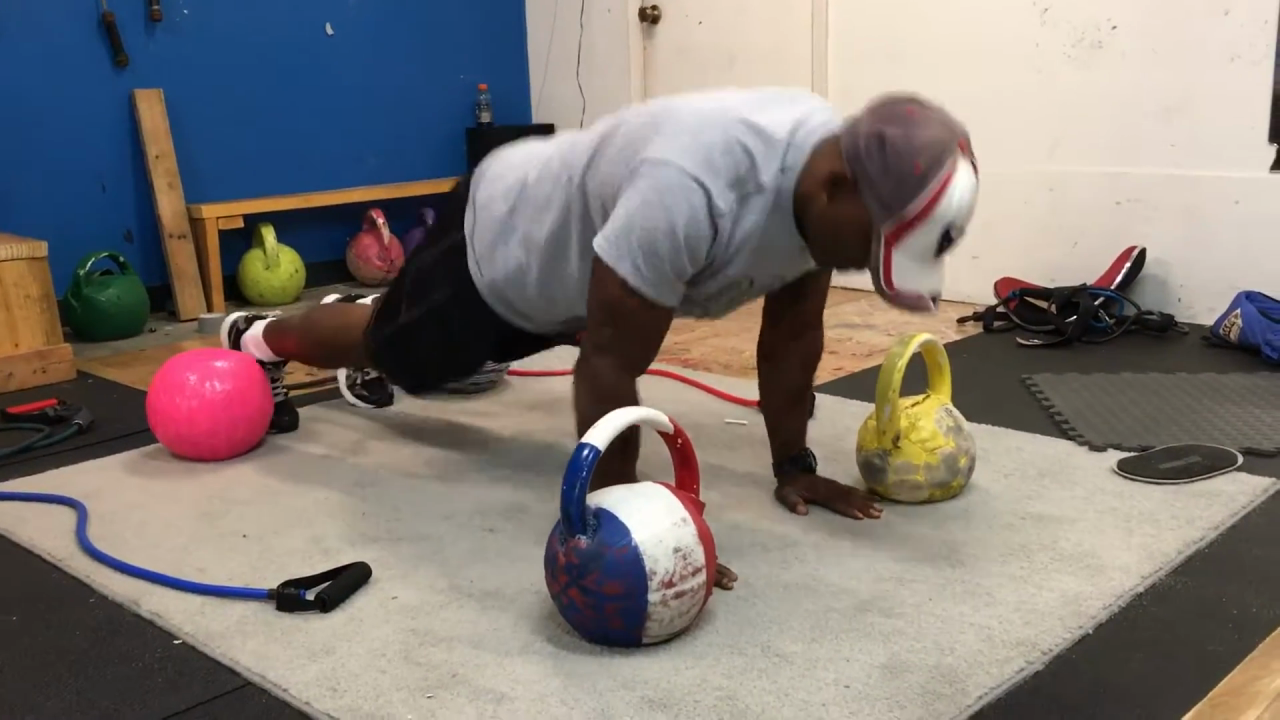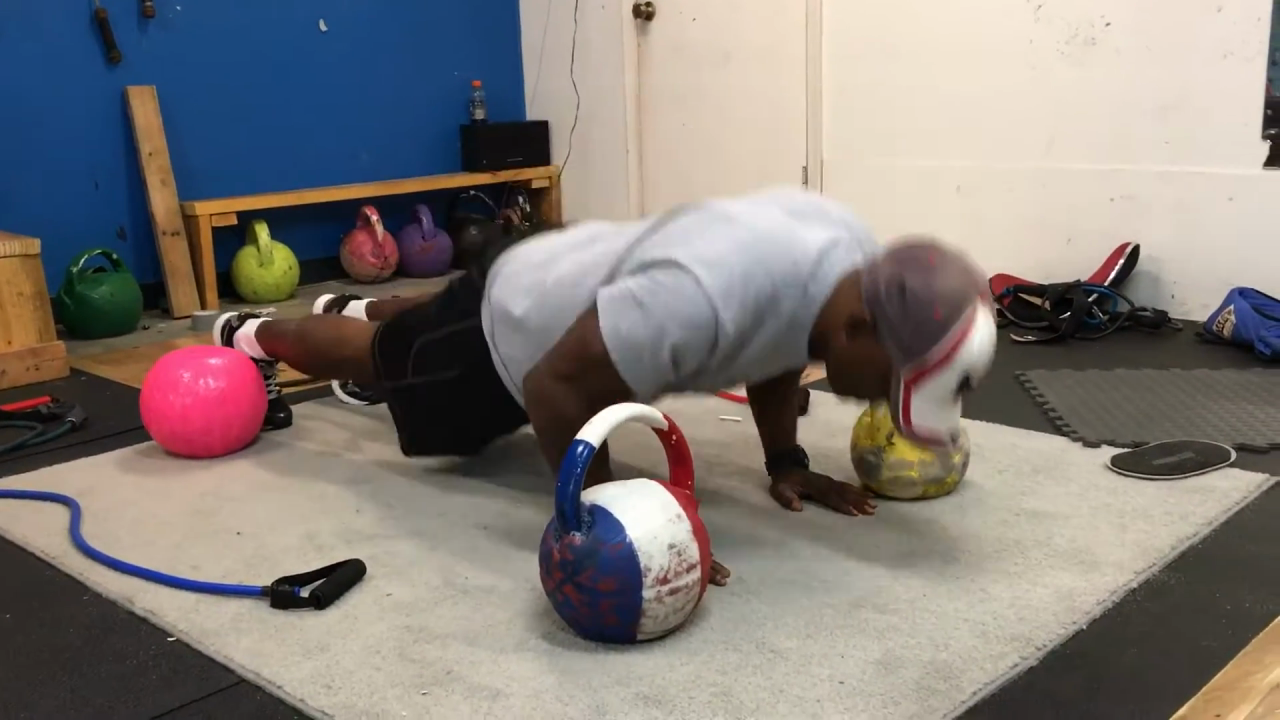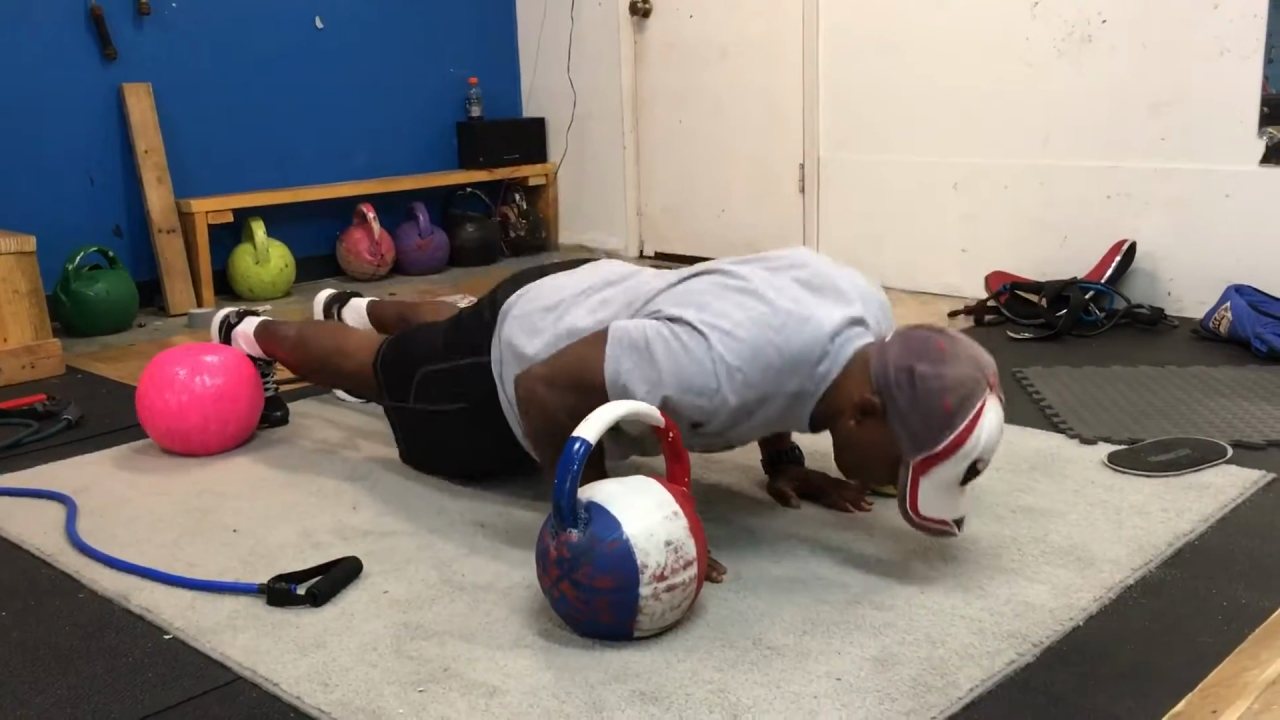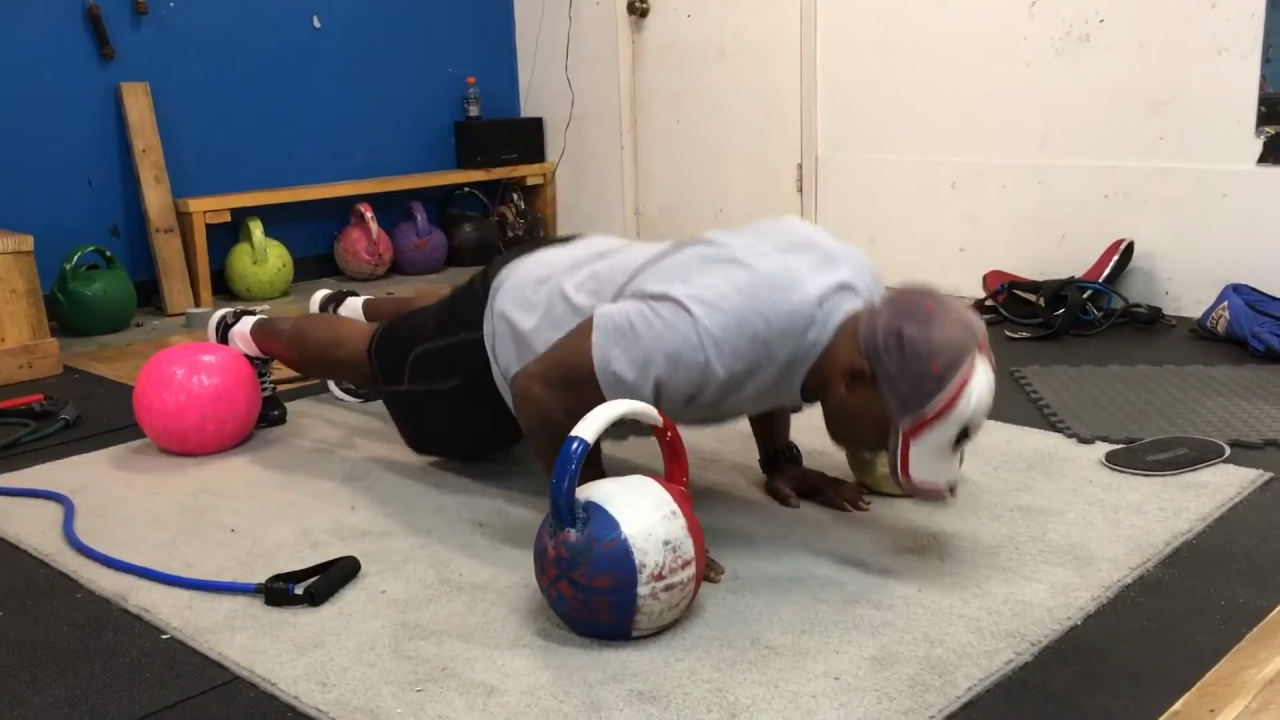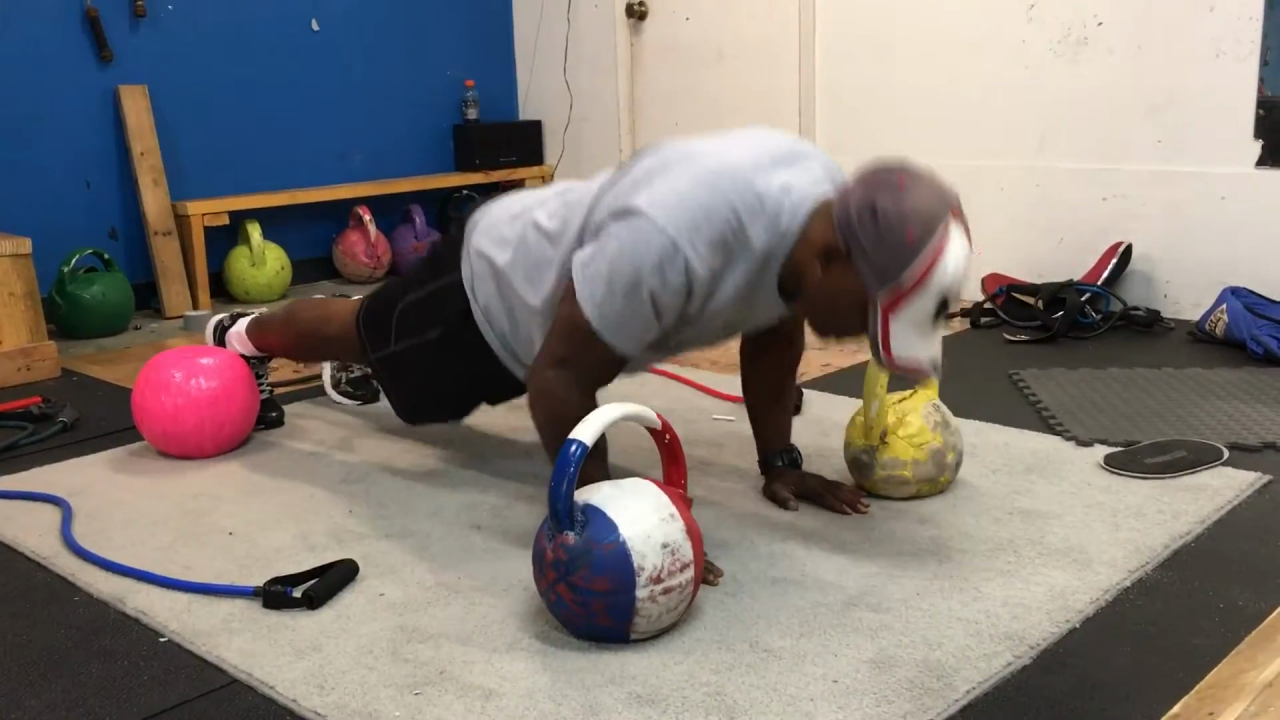
dt=0.2s
person 1, frame 1
left shoulder: (833, 176)
right shoulder: (693, 187)
left elbow: (791, 324)
right elbow: (609, 369)
left wrist: (793, 465)
left hip: (567, 251)
right hip: (501, 240)
left knee: (476, 353)
right knee: (393, 339)
left ankle: (357, 337)
right ankle: (258, 339)
person 1, frame 2
left shoulder: (851, 257)
right shoulder: (706, 300)
left elbow: (773, 343)
right elbow: (551, 389)
left wrist: (784, 462)
left hip: (584, 278)
right hip: (515, 331)
left knee: (413, 331)
right knee: (384, 359)
left ankle: (359, 308)
right ankle: (252, 337)
person 1, frame 3
left shoulder: (867, 321)
right shoulder: (720, 363)
right elbow: (541, 391)
left wrist: (781, 458)
left hip: (591, 301)
right hip: (521, 364)
left knee: (451, 325)
right knee: (386, 370)
left ankle: (355, 307)
right ankle: (251, 333)
person 1, frame 4
left shoulder: (852, 300)
right shoulder: (702, 333)
right elbow: (540, 392)
left wrist: (780, 461)
left hip: (587, 301)
right hip: (517, 344)
left knee: (437, 321)
right knee: (378, 362)
left ankle: (351, 308)
right ankle: (248, 332)
person 1, frame 5
left shoulder: (826, 215)
right shoulder: (675, 238)
left elbow: (772, 339)
right elbow: (560, 383)
left wrist: (779, 464)
left hip: (564, 281)
right hip: (496, 288)
right knee: (374, 336)
left ankle: (351, 369)
right ankle: (241, 338)
